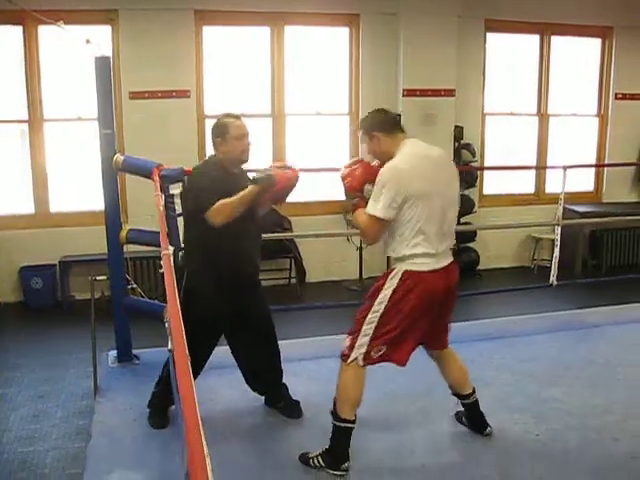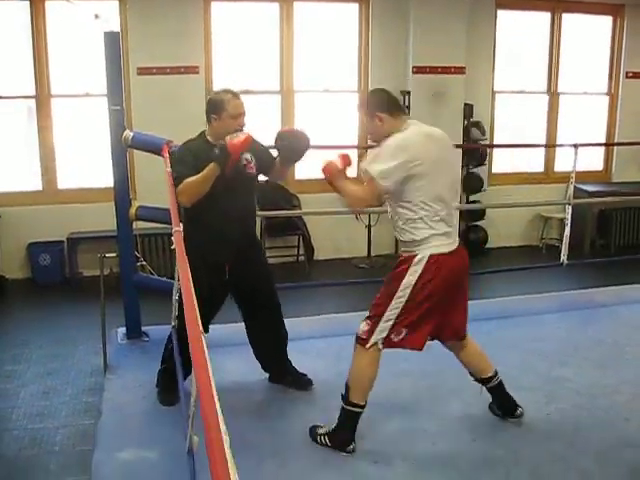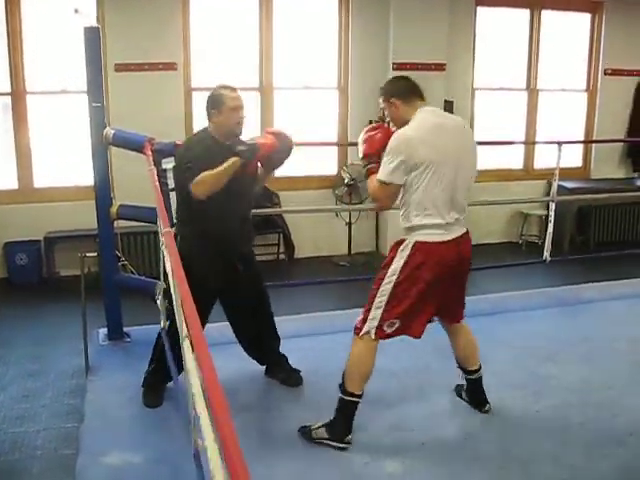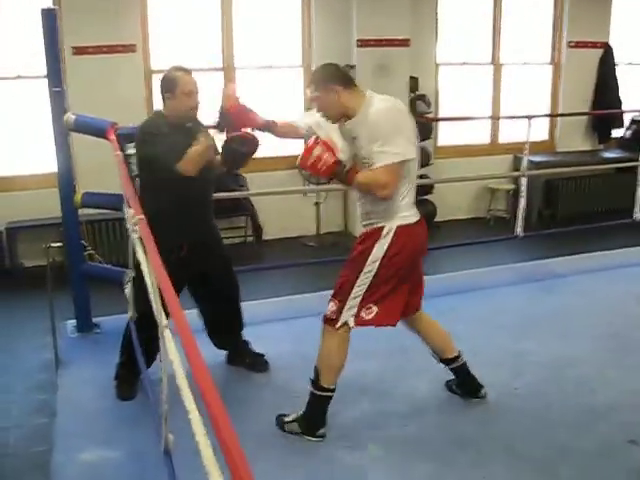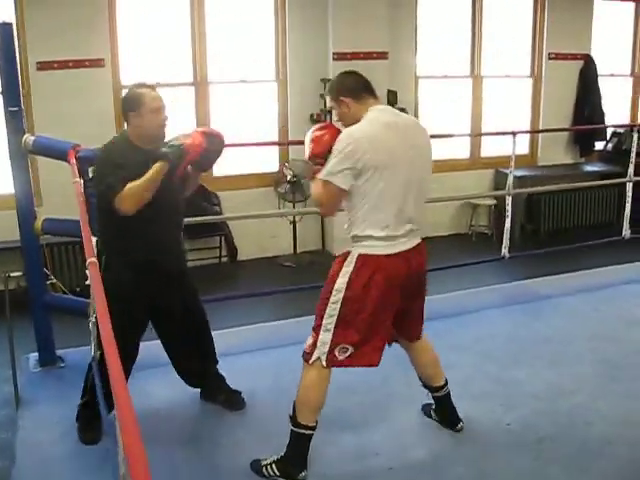
dt=1s
person 1, frame 1
left shoulder: (396, 170)
right shoulder: (442, 159)
left elbow: (369, 232)
left wrist: (356, 196)
left hip: (412, 276)
right hip: (444, 270)
left knee: (353, 355)
right knee: (438, 346)
left ankle: (337, 454)
right ankle: (476, 416)
person 1, frame 2
left shoulder: (402, 147)
right shoulder: (437, 140)
left elbow: (360, 200)
left wrist: (337, 177)
left hip: (428, 260)
right hip: (453, 255)
left knee: (369, 339)
right knee: (455, 338)
left ankle: (344, 431)
right ankle: (506, 403)
person 1, frame 3
left shoulder: (406, 138)
right shoulder: (462, 128)
left elbow: (381, 199)
left wrist: (371, 160)
left hip: (424, 247)
right hip: (458, 241)
left knee: (368, 330)
right knee: (453, 319)
left ankle: (340, 426)
right ankle: (476, 393)
person 1, frame 4
left shoulder: (385, 116)
right shoulder: (352, 118)
left elbow: (386, 184)
right elbow: (298, 129)
left wrist: (340, 171)
right wrist: (256, 121)
left hip: (394, 232)
right hip: (402, 230)
left knee: (338, 320)
right knee: (411, 312)
left ankle: (313, 419)
right ankle: (467, 381)
person 1, frame 5
left shoulder: (355, 138)
right shoulder: (416, 129)
left elbow: (325, 203)
left wrist: (316, 161)
left hip: (370, 261)
right hip: (412, 252)
left knee: (318, 356)
right knee: (412, 337)
right ankle: (447, 412)
person 2, frame 1
left shoulder: (237, 174)
right shoulder: (205, 175)
right elbow: (217, 217)
left wrist: (265, 193)
right wrist: (256, 188)
left hip: (242, 276)
right hip: (205, 279)
left knee: (261, 334)
right knee: (194, 345)
left ankle: (276, 394)
right ankle: (160, 401)
person 2, frame 2
left shoulder: (247, 146)
right shoulder: (190, 151)
left elbow: (275, 173)
right elbow: (185, 197)
left wrist: (287, 156)
right wrist: (218, 162)
left hip: (245, 248)
right hip: (204, 254)
left knee: (266, 310)
left ankle: (280, 369)
right ankle: (168, 379)
person 2, frame 3
left shoulder: (237, 146)
right shoulder: (195, 147)
left elbow: (249, 188)
right elbow: (200, 189)
left wrist: (267, 166)
right wrist: (237, 159)
left hip: (235, 247)
right hip: (198, 250)
left knee: (255, 308)
left ankle: (275, 363)
right ankle: (156, 380)
person 2, frame 4
left shoulder: (192, 123)
right shoulder: (152, 131)
left elbow: (210, 166)
right elbow: (186, 167)
right wrist: (206, 138)
left hip: (201, 230)
right hip: (162, 236)
left knee: (223, 291)
right knee: (150, 306)
left ankle: (236, 349)
right ankle: (128, 371)
person 2, frame 5
left shoulder: (162, 150)
right shoulder: (113, 154)
left elbow: (179, 191)
right elbow: (127, 203)
left wrist: (195, 167)
right wrist: (163, 163)
left hip: (167, 262)
right hip: (125, 269)
left knee: (192, 327)
right knee: (116, 345)
left ankle: (211, 385)
right ankle: (90, 412)
